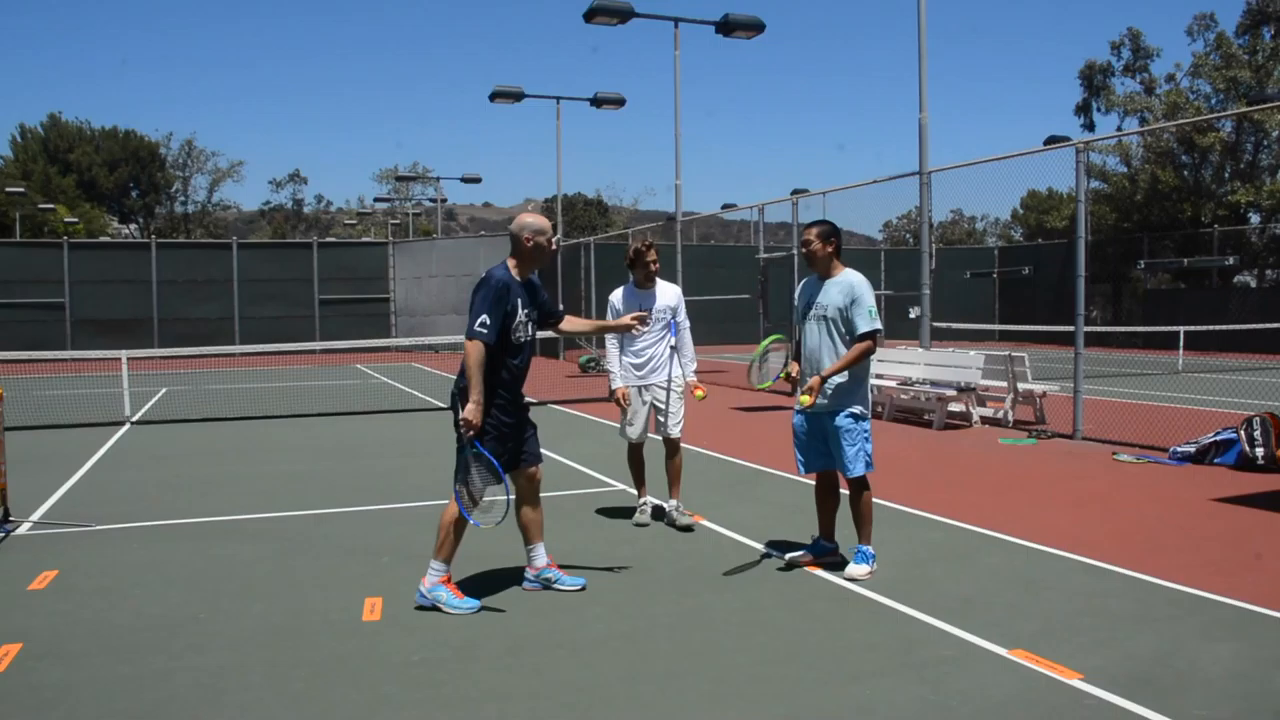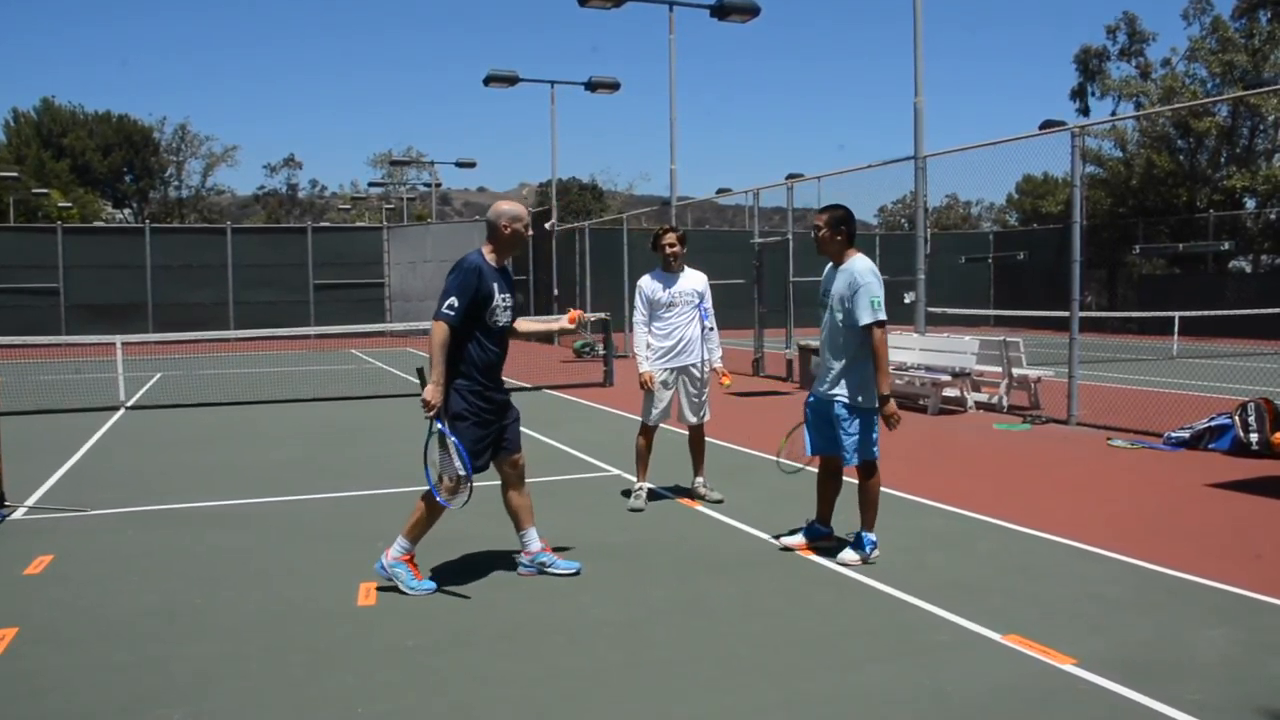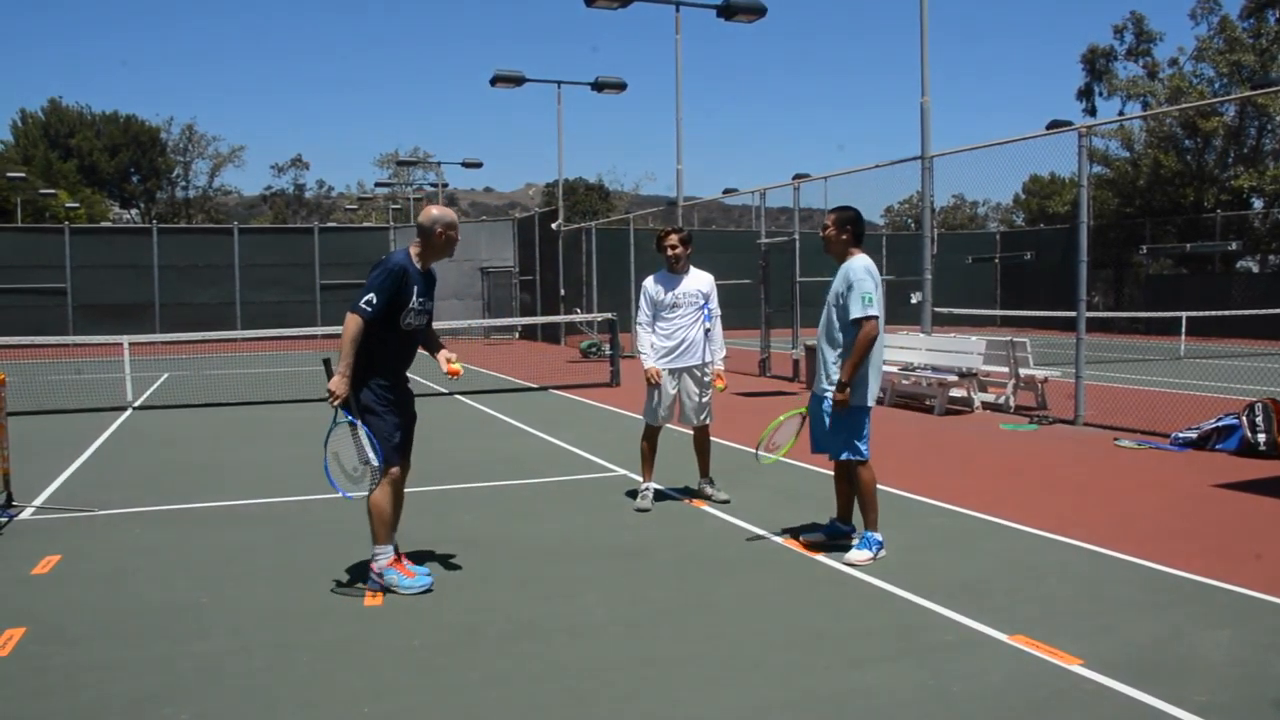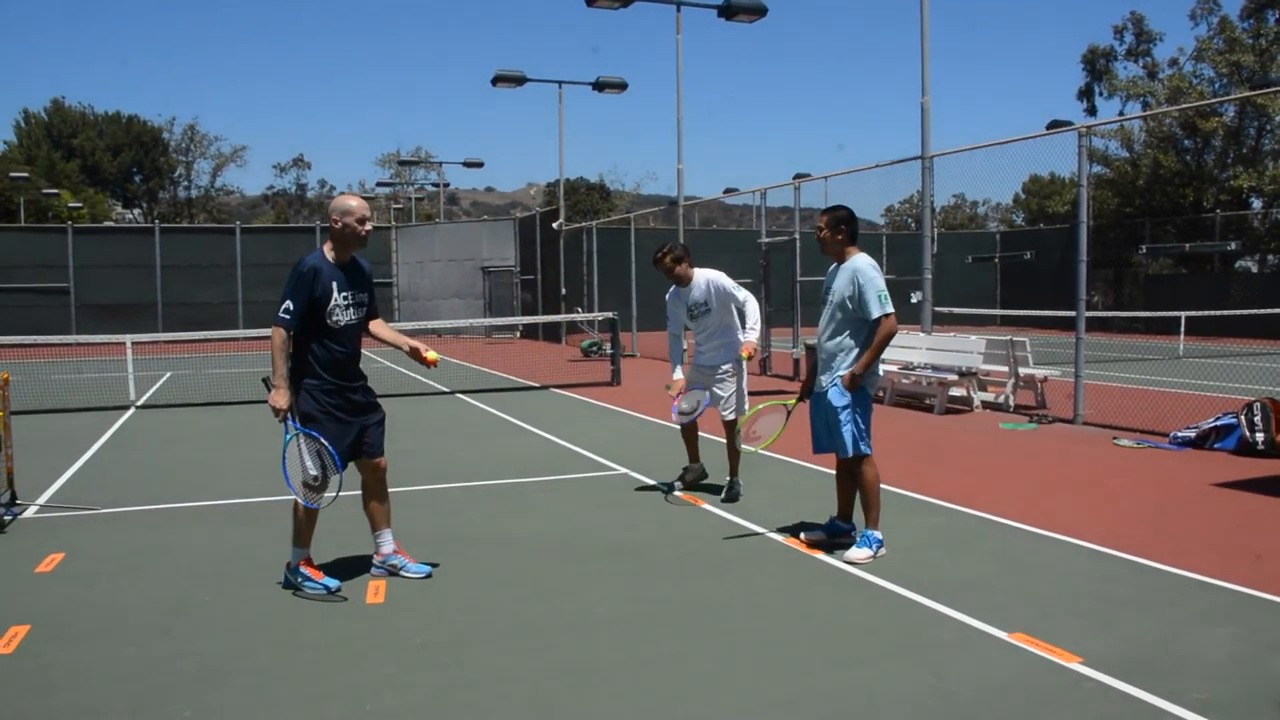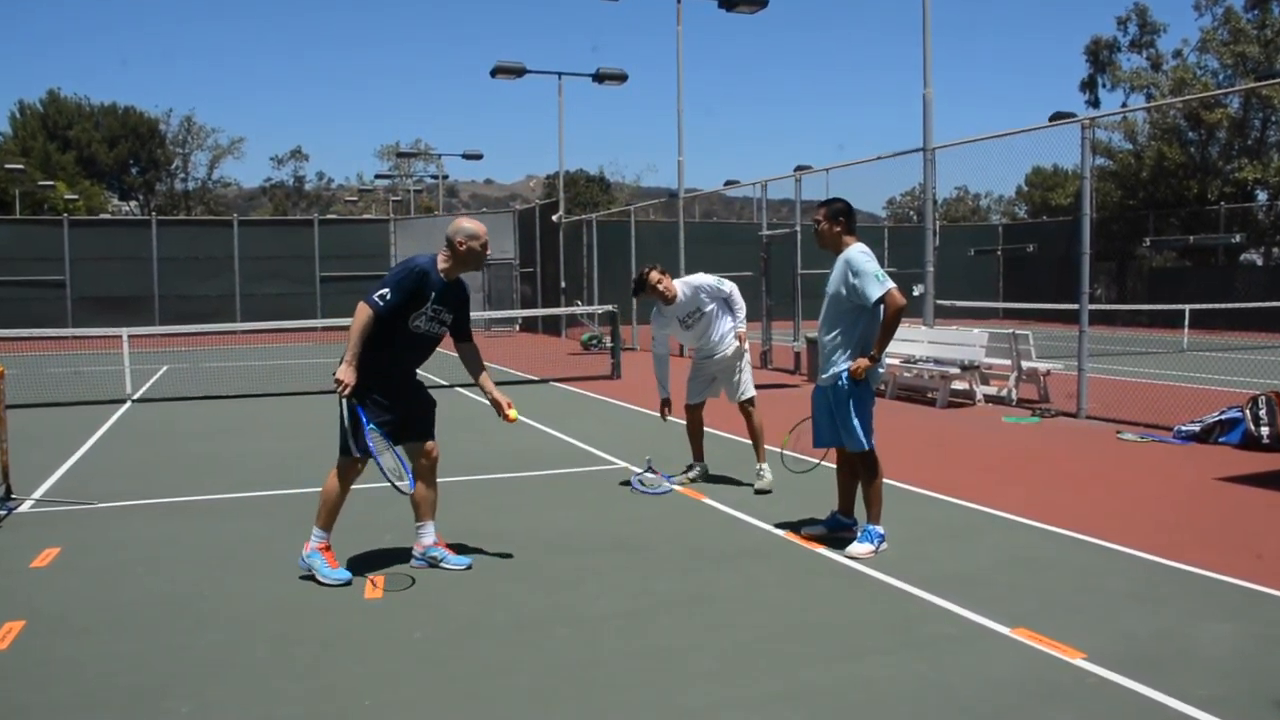
dt=1s
person 1, frame 1
left shoulder: (531, 286)
right shoulder: (497, 283)
left elbow: (559, 321)
right elbow: (475, 342)
left wrist: (612, 325)
right wrist: (473, 401)
left hip: (512, 406)
right hip: (484, 409)
left knee: (530, 479)
left ankle: (538, 567)
right ankle: (434, 583)
person 1, frame 2
left shoulder: (503, 273)
right shoulder: (469, 270)
right elbow: (441, 325)
left wrist: (554, 326)
right wrist: (436, 383)
left hip: (493, 391)
right hip: (464, 394)
left knee: (514, 467)
left ankle: (534, 552)
right ankle: (396, 558)
person 1, frame 3
left shoulder: (428, 276)
right shoulder: (394, 268)
right elbow: (356, 317)
left wrist: (440, 351)
right wrist: (343, 373)
left hip: (396, 384)
right hip: (371, 386)
left knee: (400, 469)
right knee: (386, 472)
left ankle: (389, 554)
right ankle: (383, 563)
person 1, frame 4
left shoulder: (362, 269)
right shoulder: (309, 270)
right elbow: (282, 329)
left wrist: (406, 344)
right wrist: (280, 386)
left hip: (355, 387)
right hip: (316, 393)
left knee: (376, 467)
left ankle: (386, 554)
right ankle: (298, 564)
person 1, frame 5
left shoulder: (459, 291)
right shoulder: (416, 271)
left elbow: (465, 345)
right elbow: (366, 309)
left wrist: (491, 391)
right wrist: (349, 364)
left hip: (404, 381)
right hip: (366, 380)
left knee: (426, 456)
right knee: (352, 463)
left ankle: (426, 545)
right ankle: (316, 549)
person 2, frame 1
left shoulder: (855, 284)
right shoulder: (804, 287)
left elbow: (867, 343)
left wrist: (823, 376)
right wrist: (796, 364)
left hip: (847, 403)
right hip: (811, 402)
left knee: (856, 476)
right knee: (823, 475)
left ankle: (865, 551)
right ankle: (825, 543)
person 2, frame 2
left shoulder: (862, 273)
right shoulder: (830, 270)
left elbow: (877, 333)
left wrist: (885, 393)
left hip: (854, 391)
right hip: (825, 387)
left knee: (863, 462)
right knee: (826, 459)
left ankle: (866, 538)
right ankle: (820, 528)
person 2, frame 3
left shoulder: (858, 269)
right shoulder: (844, 269)
left elbow: (870, 329)
left wrist: (846, 382)
left hip: (846, 388)
right hip: (828, 385)
left knee: (856, 459)
right knee: (839, 458)
left ankle: (873, 537)
right ankle: (842, 525)
person 2, frame 4
left shoulder: (863, 269)
right shoulder: (834, 270)
left elbow: (887, 326)
left wrist: (856, 373)
right wrist: (811, 374)
left hip: (849, 383)
right hip: (827, 382)
left knee: (859, 456)
right knee: (841, 456)
left ankle: (873, 535)
right ankle: (843, 524)
person 2, frame 5
left shoulder: (856, 258)
right shoulder: (840, 261)
left elbow: (896, 302)
left wrist: (873, 356)
left hip: (851, 375)
right hip: (831, 374)
left knee: (861, 450)
right knee: (843, 450)
left ankle: (874, 530)
right ankle: (844, 518)
person 3, frame 1
left shoulder: (673, 293)
right shoulder: (617, 298)
left elbow: (683, 334)
right elbow: (612, 342)
left wrist: (690, 373)
right wrist: (616, 382)
left hip: (667, 379)
right hip: (633, 382)
left knee: (672, 440)
right knee: (635, 442)
left ankle: (673, 505)
right ankle: (643, 501)
person 3, frame 2
left shoulder: (699, 280)
right shoulder: (646, 283)
left elbow: (709, 322)
right elbow: (640, 326)
left wrist: (716, 360)
right wrist: (642, 366)
left hip: (694, 363)
right hip: (659, 366)
left knee: (696, 425)
right knee: (648, 426)
left ankle: (699, 483)
right ankle: (640, 486)
person 3, frame 3
left shoulder: (705, 280)
right shoulder: (651, 283)
left elbow: (714, 323)
right elbow: (643, 325)
left wrist: (719, 362)
right wrist: (647, 362)
left hip: (698, 364)
right hip: (662, 366)
left knee: (701, 426)
right knee: (652, 426)
left ankle: (705, 482)
right ankle: (646, 486)
person 3, frame 4
left shoulder: (713, 279)
right shoulder: (673, 297)
left elbow: (748, 302)
right elbow: (675, 336)
left wrist: (751, 337)
right wrist: (678, 374)
left hip: (729, 361)
right hip: (700, 363)
left knee: (729, 419)
left ankle: (734, 480)
right ankle: (695, 468)
person 3, frame 5
left shoulder: (699, 283)
right shoulder: (659, 319)
left elbow: (731, 290)
right elbow: (660, 355)
left wrist: (739, 326)
right wrist: (664, 394)
left hip: (730, 349)
right hip: (703, 358)
left knee: (746, 405)
right knee: (692, 409)
left ankle: (762, 468)
right ankle: (698, 466)
